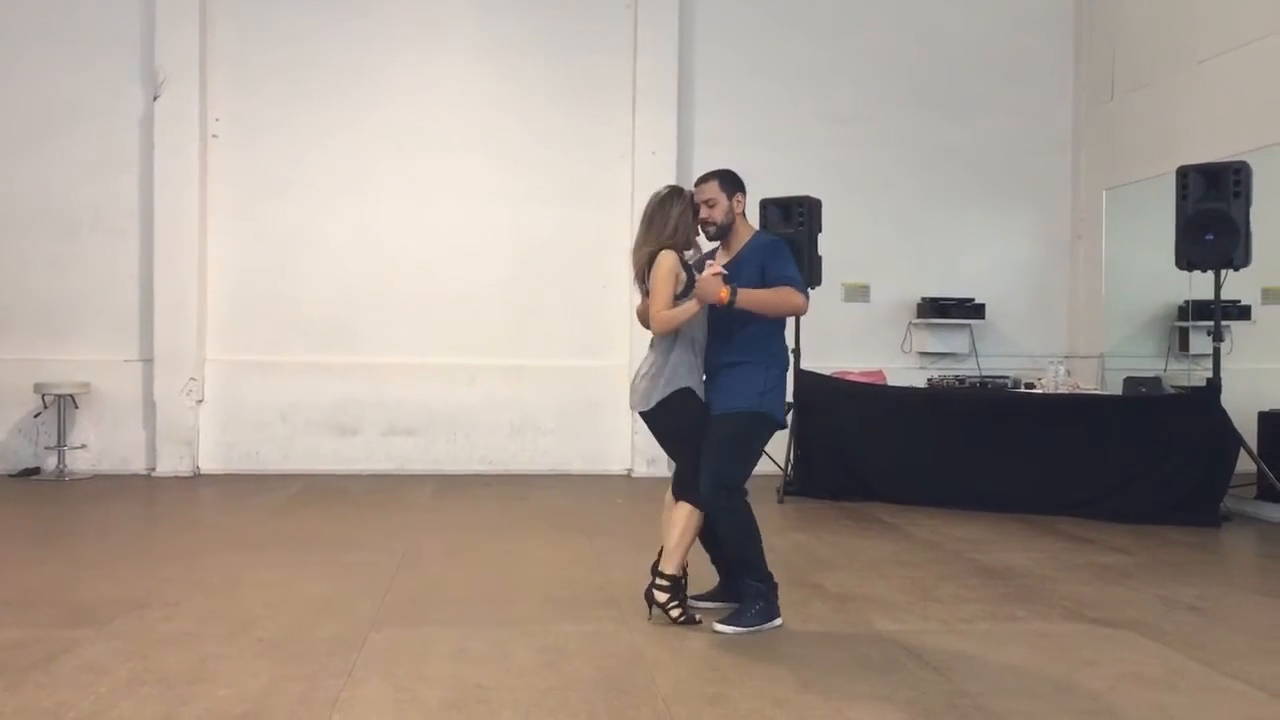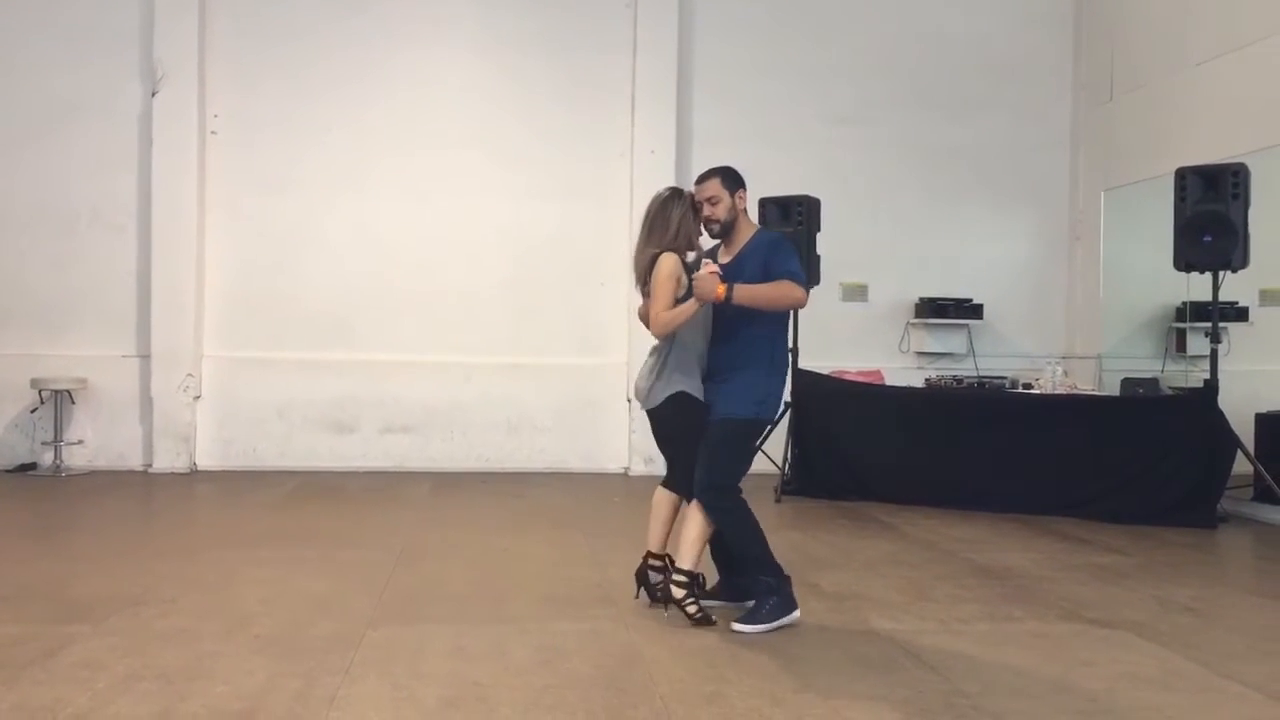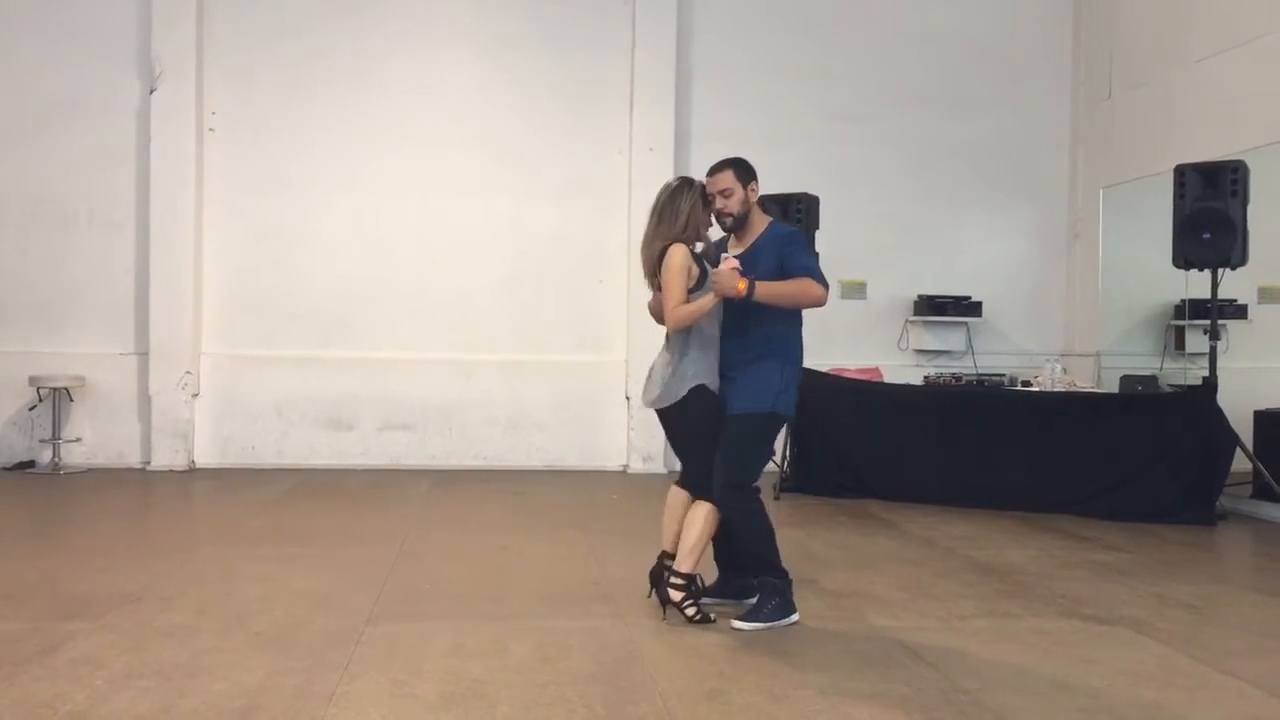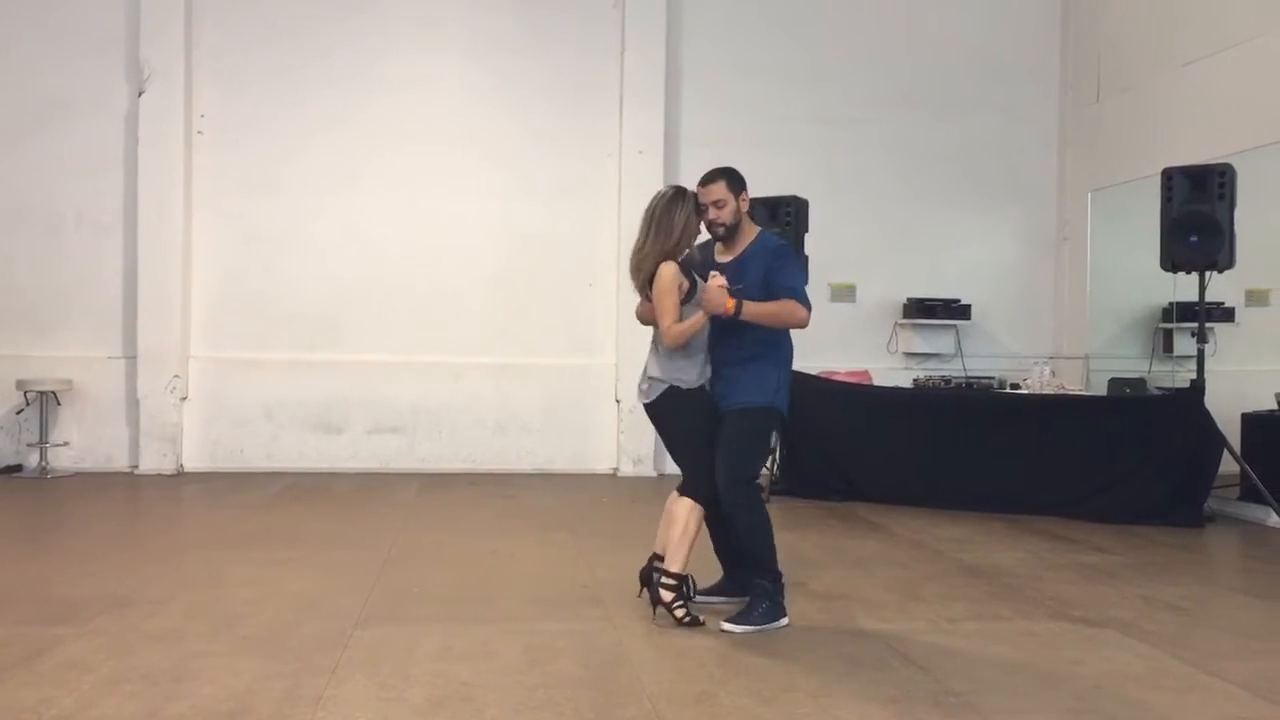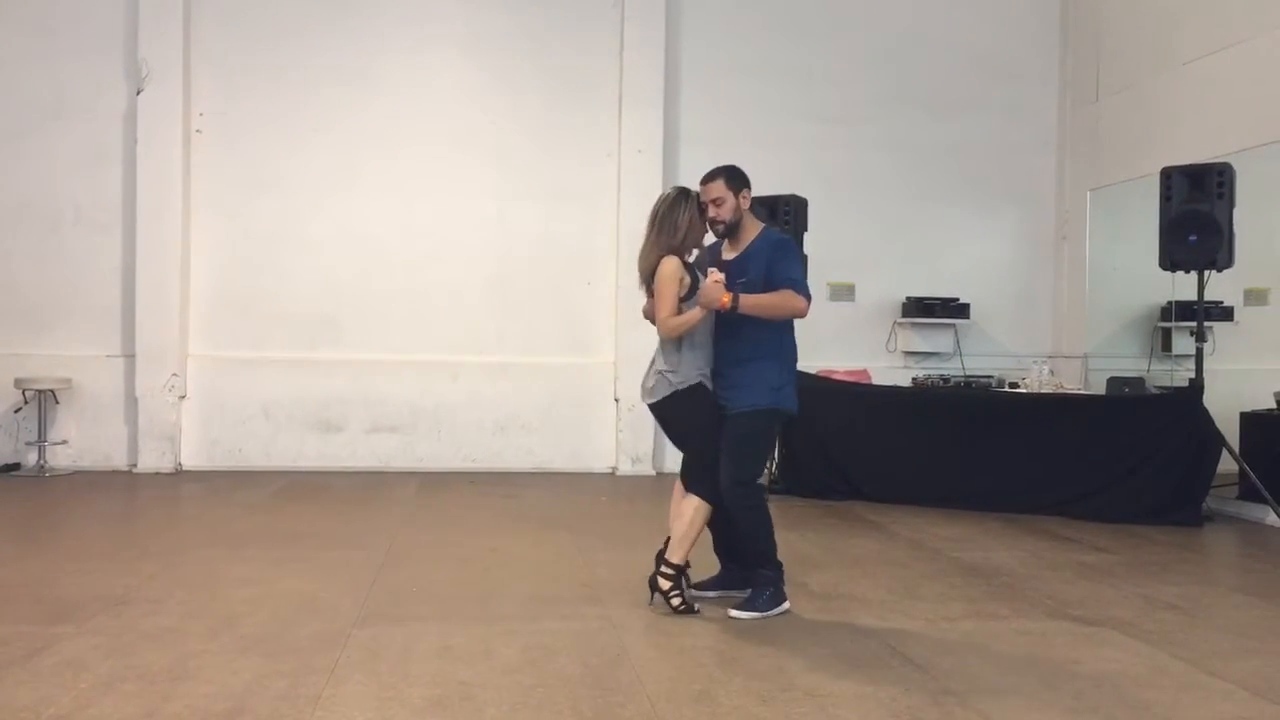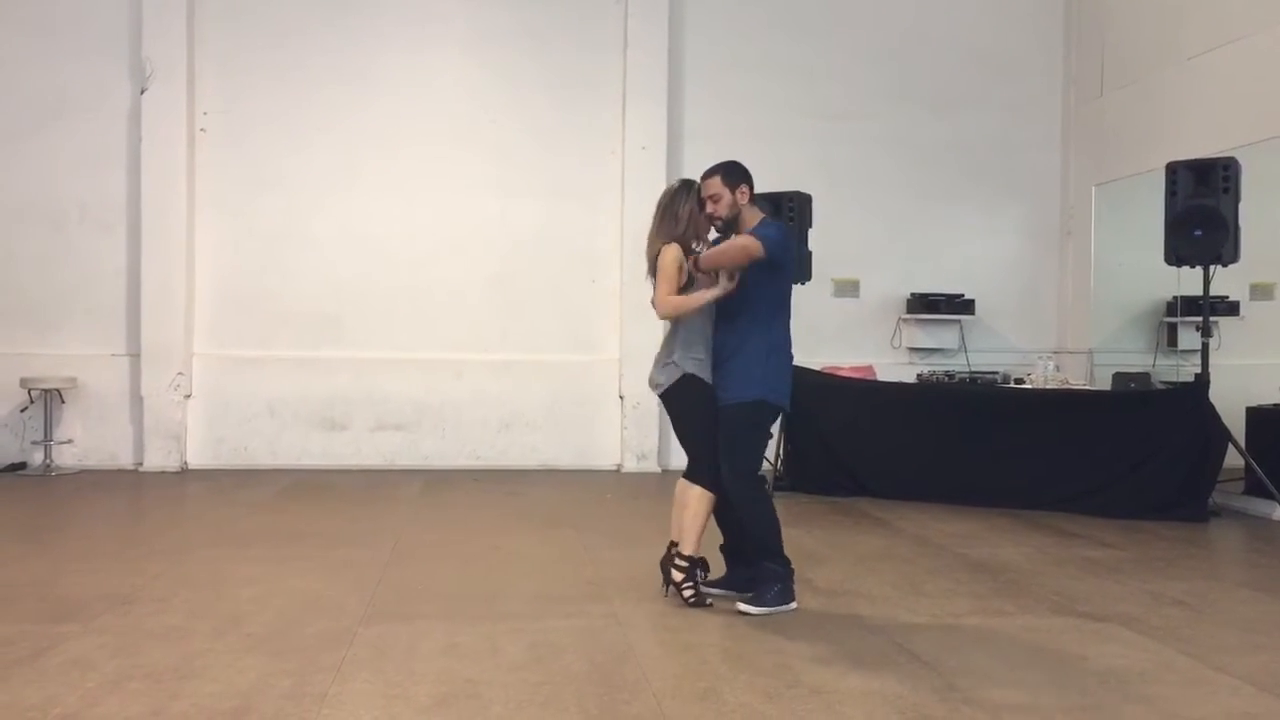
dt=0.5s
person 1, frame 1
left shoulder: (768, 250)
right shoulder: (706, 263)
left elbow: (796, 300)
left wrist: (727, 294)
left hip: (752, 391)
right hip: (716, 390)
left knee: (721, 488)
right knee: (700, 488)
left ankle: (762, 598)
right ankle: (733, 582)
person 1, frame 2
left shoulder: (771, 247)
right shoulder: (707, 260)
left elbow: (796, 294)
left wrist: (724, 292)
left hip: (750, 389)
right hip: (714, 388)
left knee: (716, 486)
right knee: (707, 485)
left ankle: (776, 592)
right ankle: (736, 580)
person 1, frame 3
left shoulder: (784, 240)
right shoulder: (717, 251)
left elbow: (815, 291)
left wrist: (744, 286)
right wrist: (661, 305)
left hip: (763, 388)
right hip: (723, 385)
left knee: (733, 485)
right knee: (711, 482)
left ankle: (777, 594)
right ankle: (735, 578)
person 1, frame 4
left shoulder: (775, 252)
right shoulder: (701, 257)
left elbow: (798, 313)
right elbow: (662, 305)
left wrist: (732, 305)
right wrist: (649, 309)
left hip: (758, 389)
right hip: (716, 388)
left knee: (736, 482)
right knee: (709, 482)
left ankle: (769, 599)
right ankle: (737, 577)
person 1, frame 5
left shoulder: (777, 247)
right shoulder: (711, 256)
left elbow: (797, 303)
left wrist: (729, 300)
right wrist: (657, 309)
left hip: (761, 391)
right hip: (720, 387)
left knee: (738, 482)
left ankle: (770, 585)
right ankle: (734, 571)
person 1, frame 6
left shoulder: (771, 234)
right shoulder: (728, 241)
left elbow: (742, 249)
left wrist: (701, 265)
left hip: (755, 382)
right hip: (731, 380)
left knee: (741, 476)
right knee: (719, 475)
left ankle: (777, 580)
right ankle: (743, 570)
person 2, frame 1
left shoulder: (671, 262)
right shoulder: (668, 258)
right elbow: (660, 321)
right wrist: (702, 299)
left hip: (667, 386)
right hip: (673, 387)
left knee: (687, 475)
right knee: (700, 484)
left ankle: (666, 566)
right ankle: (665, 583)
person 2, frame 2
left shoulder: (677, 263)
right shoulder: (669, 261)
right elbow: (658, 323)
right wrist: (700, 298)
left hip: (671, 387)
right hip: (674, 389)
left knee: (681, 475)
left ankle: (654, 566)
person 2, frame 3
left shoulder: (689, 254)
right shoulder: (679, 252)
right elbow: (674, 317)
left wrist: (719, 286)
right wrist: (719, 293)
left hip: (677, 383)
right hip: (689, 384)
left knee: (694, 474)
right knee: (711, 484)
left ankle: (667, 565)
right ankle: (680, 582)
person 2, frame 4
left shoulder: (674, 266)
right shoulder: (669, 268)
right elbow: (671, 335)
left wrist: (706, 299)
right wrist: (709, 308)
left hip: (667, 387)
right hip: (681, 389)
left knee: (694, 479)
right knee: (703, 484)
left ankle: (658, 567)
right ankle: (672, 584)
person 2, frame 5
left shoulder: (683, 266)
right shoulder: (672, 264)
right elbow: (667, 326)
right wrist: (708, 305)
left hip: (673, 384)
right hip: (683, 387)
left knee: (696, 467)
right knee: (711, 479)
left ankle: (670, 554)
right ankle: (669, 572)
person 2, frame 6
left shoulder: (690, 253)
right shoulder: (672, 251)
right elbow: (665, 304)
right wrist: (716, 291)
left hip: (693, 373)
right hip: (684, 374)
left knee: (698, 466)
right knee: (709, 467)
left ankle: (677, 554)
right ankle: (683, 563)
